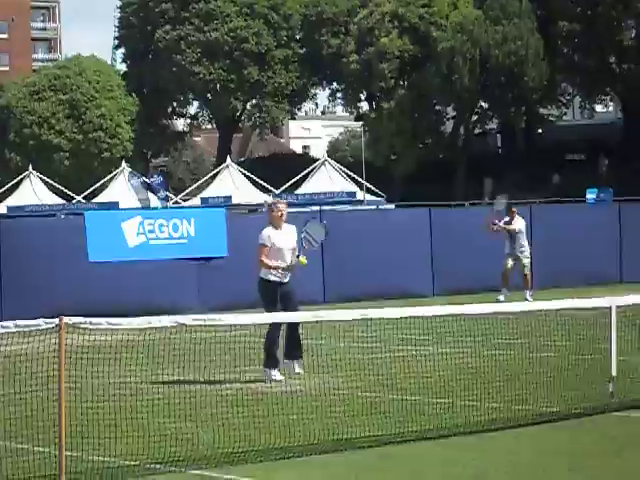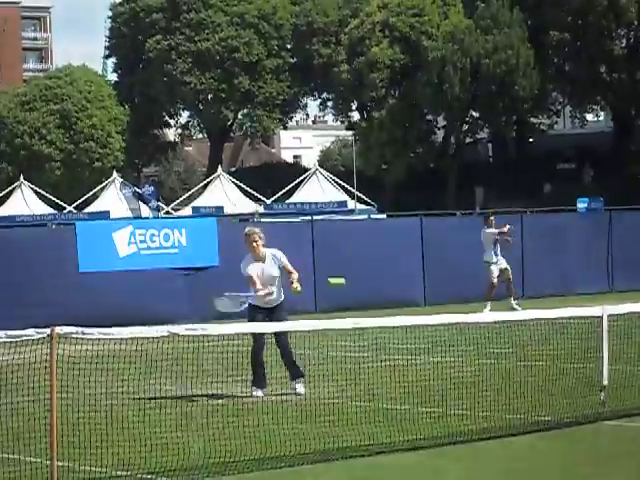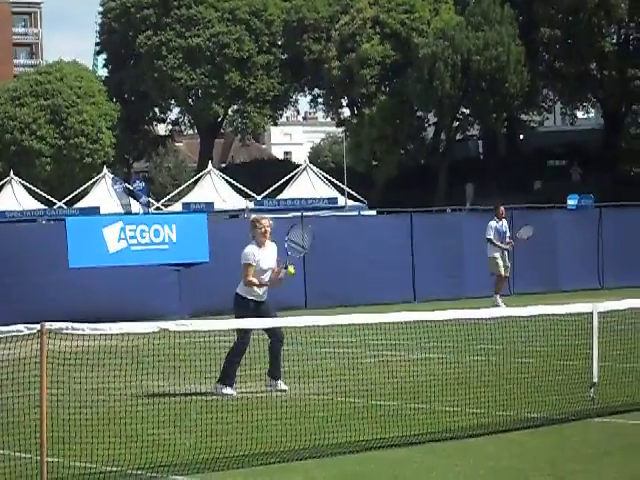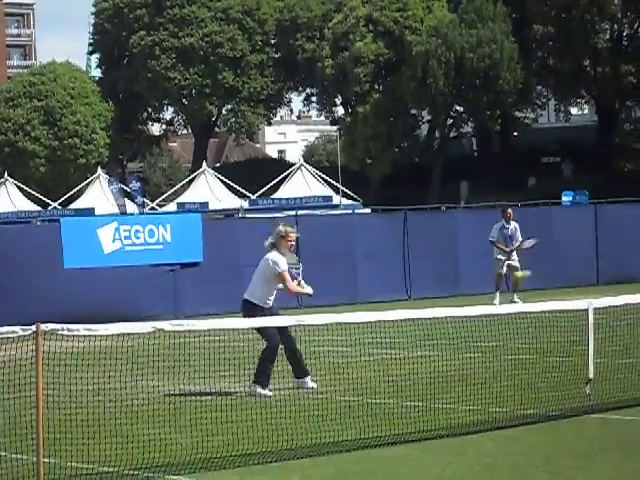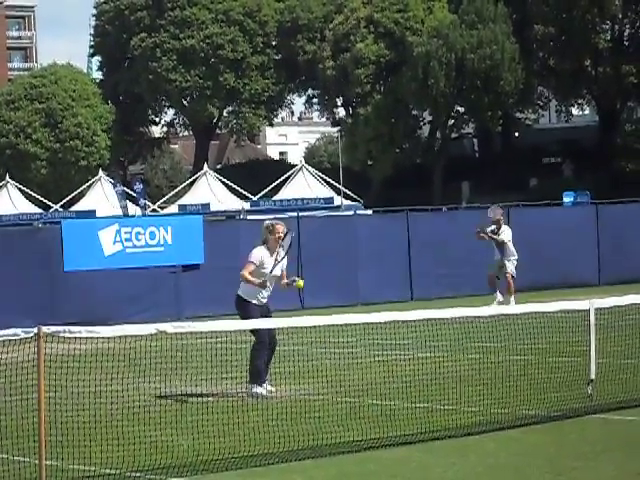
dt=0.7s
person 1, frame 1
left shoulder: (292, 229)
right shoulder: (267, 233)
right elbow: (262, 261)
left wrist: (298, 259)
right wrist: (279, 266)
left hip: (285, 283)
right hip: (269, 283)
left knee: (294, 320)
right knee: (276, 322)
left ankle: (292, 359)
right ankle: (270, 367)
person 1, frame 2
left shoulder: (276, 255)
right shoulder: (246, 264)
left elbow: (292, 272)
right elbow: (257, 288)
left wrist: (294, 282)
right wrist: (263, 293)
left hip: (277, 306)
right hip: (257, 308)
left knee: (283, 343)
right knee: (258, 345)
left ankle: (297, 379)
right ankle: (259, 386)
person 1, frame 3
left shoulder: (272, 247)
right shoulder: (250, 251)
right elbow: (247, 280)
left wrist: (280, 272)
right wrist: (267, 283)
left hip: (261, 301)
right hip: (245, 300)
left knee: (277, 336)
right knee: (243, 341)
left ankle: (274, 379)
right ankle: (224, 384)
person 1, frame 4
left shoulder: (281, 258)
right shoulder: (276, 259)
right elbow: (289, 287)
left wrist: (297, 284)
right wrist: (306, 290)
left hip: (265, 306)
right hip: (253, 306)
left knee: (288, 339)
right knee: (273, 342)
left ankle: (302, 378)
right ankle: (258, 385)
person 1, frame 5
left shoulder: (282, 255)
right shoulder: (259, 253)
left elbow: (281, 281)
right elbow: (243, 275)
left wrist: (290, 282)
right wrist: (256, 282)
left hip: (262, 303)
right hip: (247, 302)
left knee: (271, 341)
right knee: (262, 338)
left ankle: (261, 381)
right ankle: (255, 384)
